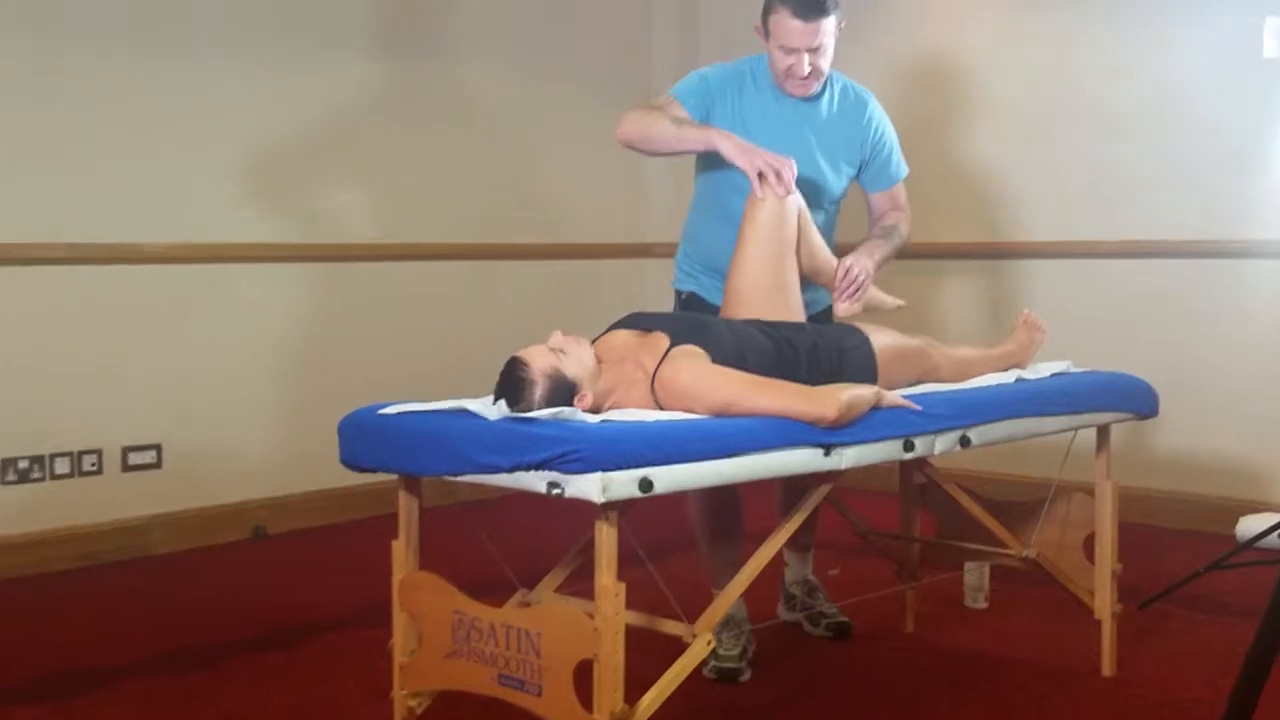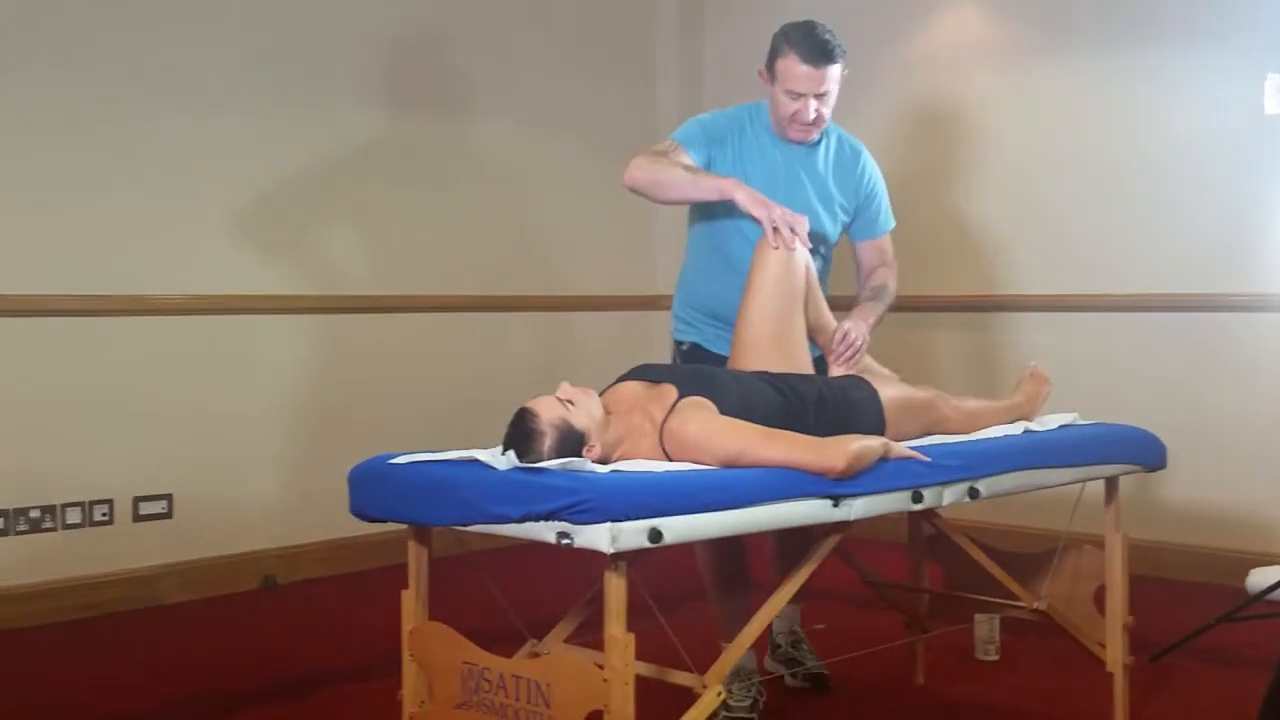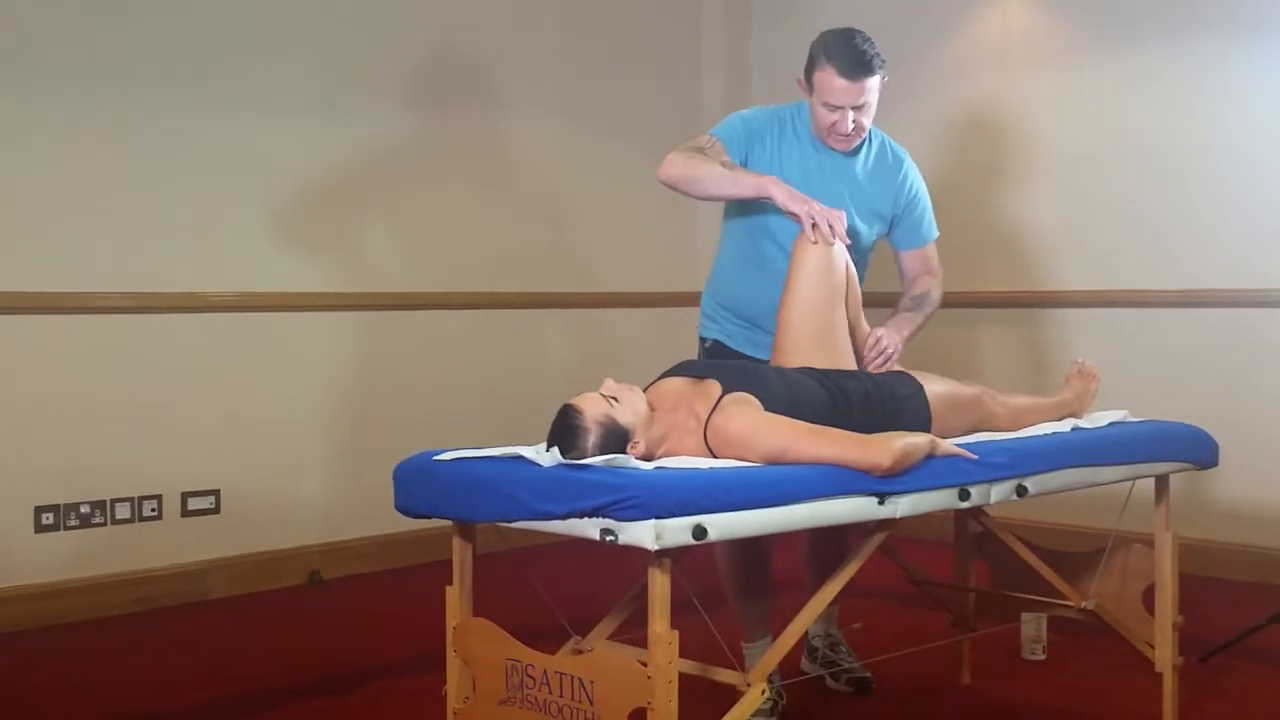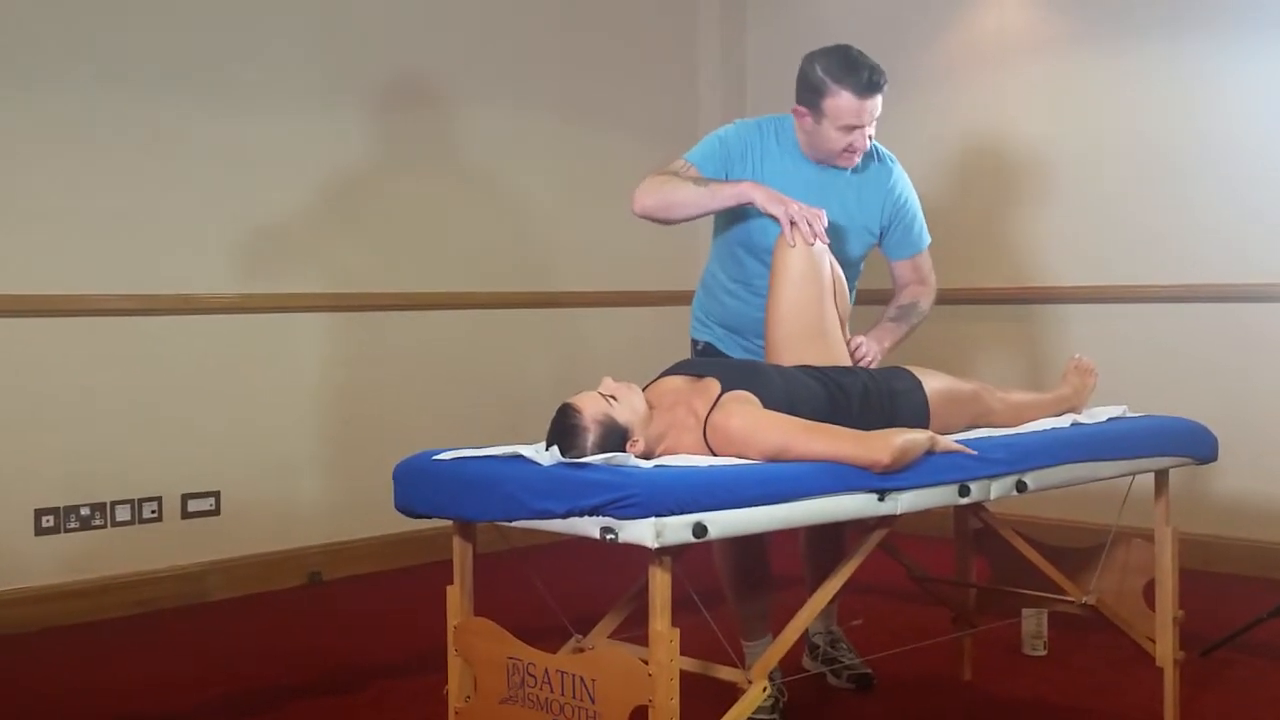
dt=1s
person 1, frame 1
left shoulder: (861, 113)
right shoulder: (722, 84)
left elbow: (894, 212)
right elbow: (632, 127)
left wrist: (868, 255)
right wrist: (723, 140)
left hip: (806, 309)
right hip: (711, 301)
left ankle: (799, 580)
right ankle: (728, 607)
person 1, frame 2
left shoulder: (855, 164)
right shoulder: (720, 131)
left elbow: (880, 268)
right elbow: (639, 173)
left wrist: (861, 320)
right wrist: (739, 192)
left hip: (801, 355)
right hip: (710, 350)
left ankle: (786, 630)
person 1, frame 3
left shoulder: (896, 170)
right shoulder: (758, 129)
left elbow: (926, 278)
right elbow: (674, 168)
left wrist: (898, 328)
right wrist: (776, 189)
right hip: (737, 349)
person 1, frame 4
left shoulder: (886, 177)
right shoulder: (744, 143)
left elbow: (919, 283)
right elbow: (648, 199)
left wrist: (879, 339)
right wrist: (755, 192)
right hip: (729, 353)
left ankle: (824, 631)
person 2, frame 1
left shoulder: (604, 355)
right shoulder: (676, 381)
right elbow: (827, 405)
right wrist: (876, 394)
left hip: (755, 335)
right hip: (830, 357)
left knee: (776, 191)
right knee: (930, 353)
left ankle: (837, 280)
right ankle: (1008, 354)
person 2, frame 2
left shoulder: (609, 410)
right shoulder: (685, 432)
right elbow: (835, 458)
right wrist: (883, 445)
left hip: (760, 389)
right hip: (836, 409)
left knee: (781, 242)
right knee: (937, 405)
left ankle: (837, 346)
right ankle: (1015, 407)
person 2, frame 3
left shoulder: (653, 408)
right shoulder: (730, 428)
right elbow: (881, 455)
right wrist: (930, 442)
left hip: (803, 383)
right hip: (880, 406)
left knee: (822, 239)
right knee: (985, 402)
left ankle: (867, 348)
right ankle: (1064, 404)
person 2, frame 4
left shoulder: (650, 408)
right shoulder: (729, 425)
right elbow: (882, 450)
right wrist: (929, 438)
left hip: (804, 379)
right hip: (879, 402)
left knee: (802, 237)
right knee: (986, 399)
right ankle: (1064, 398)
